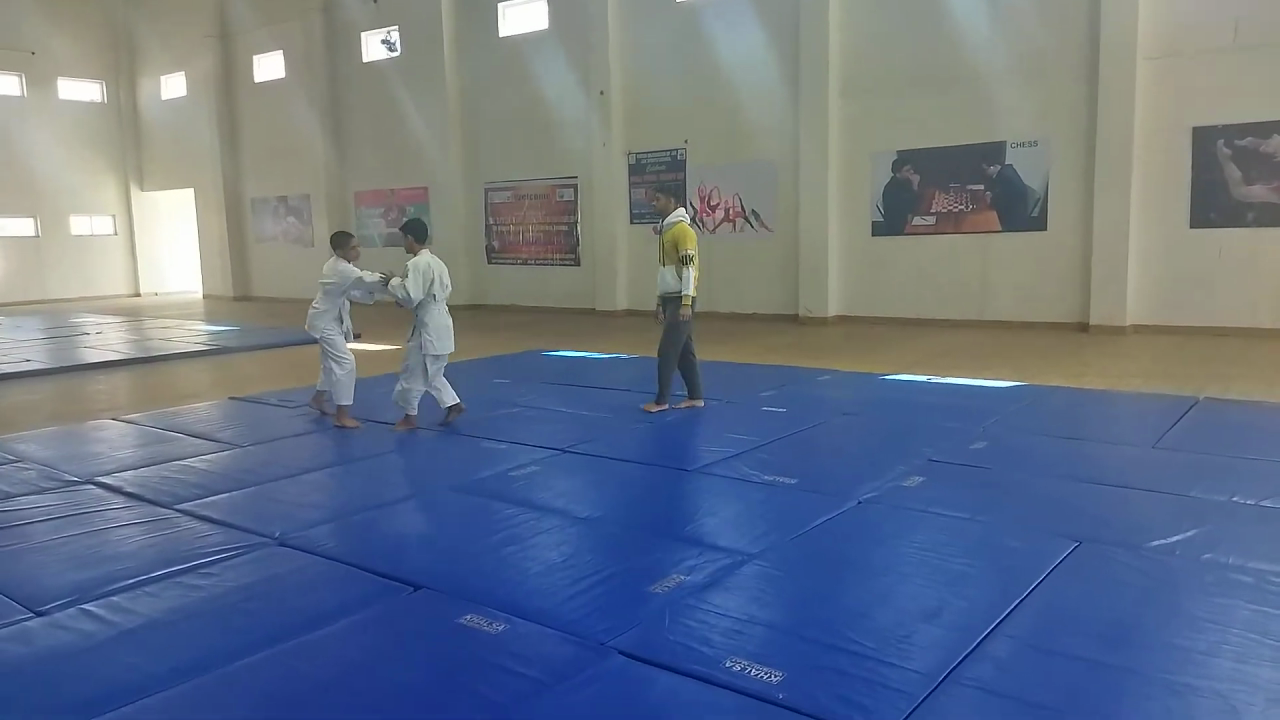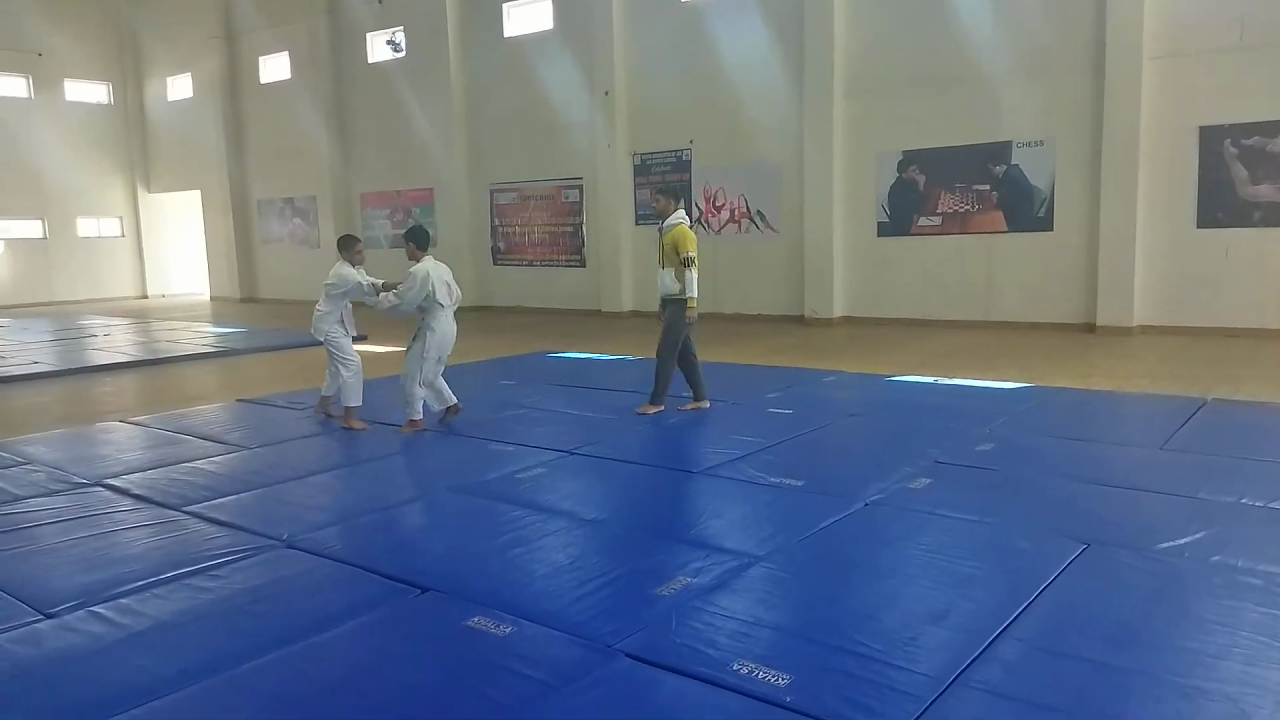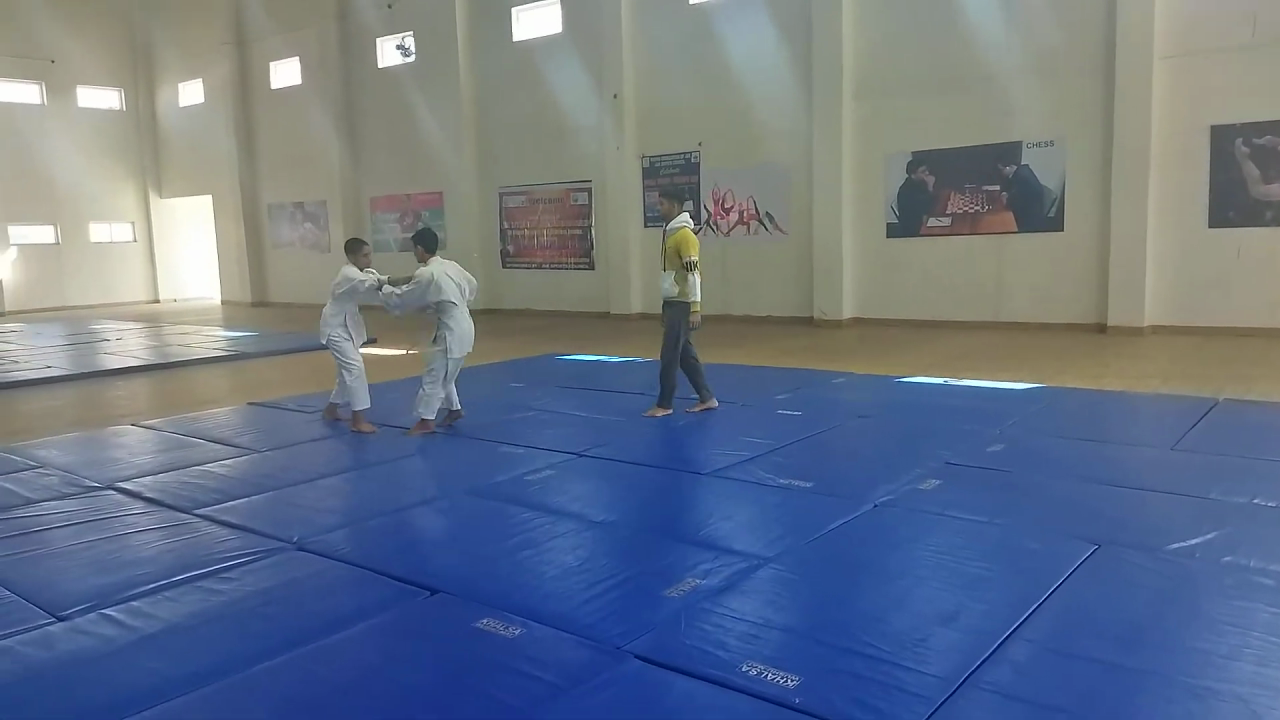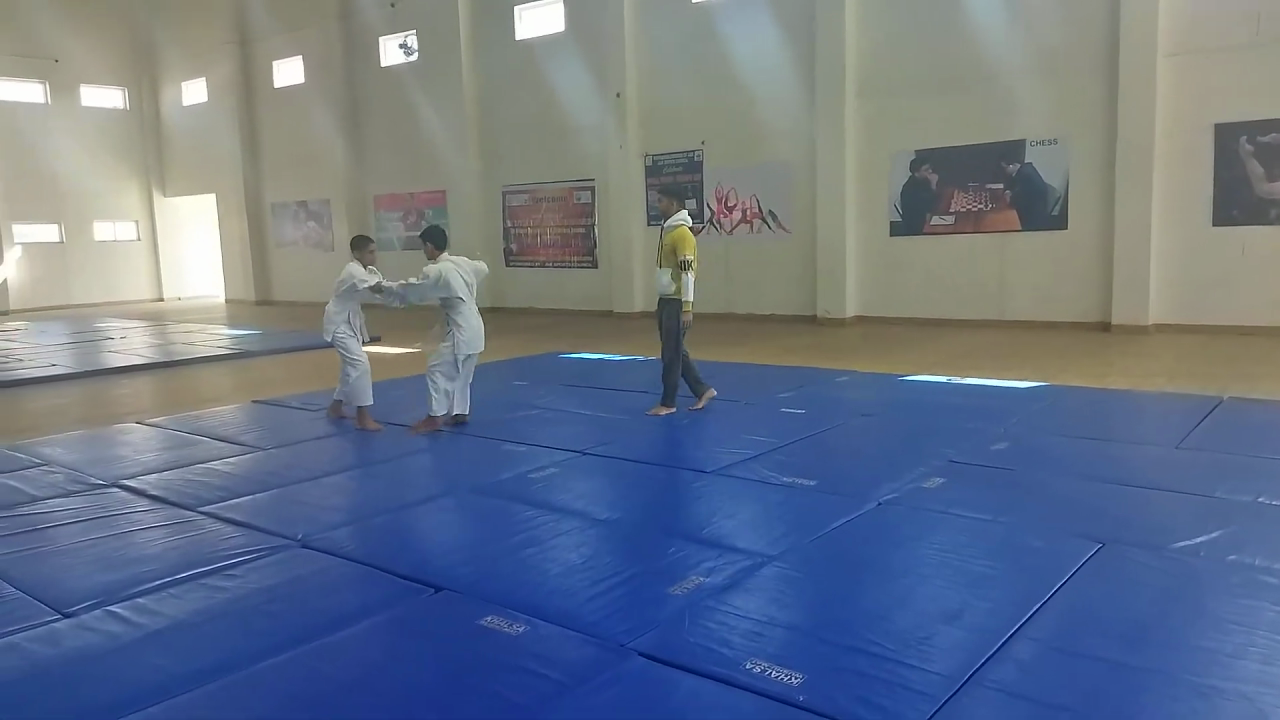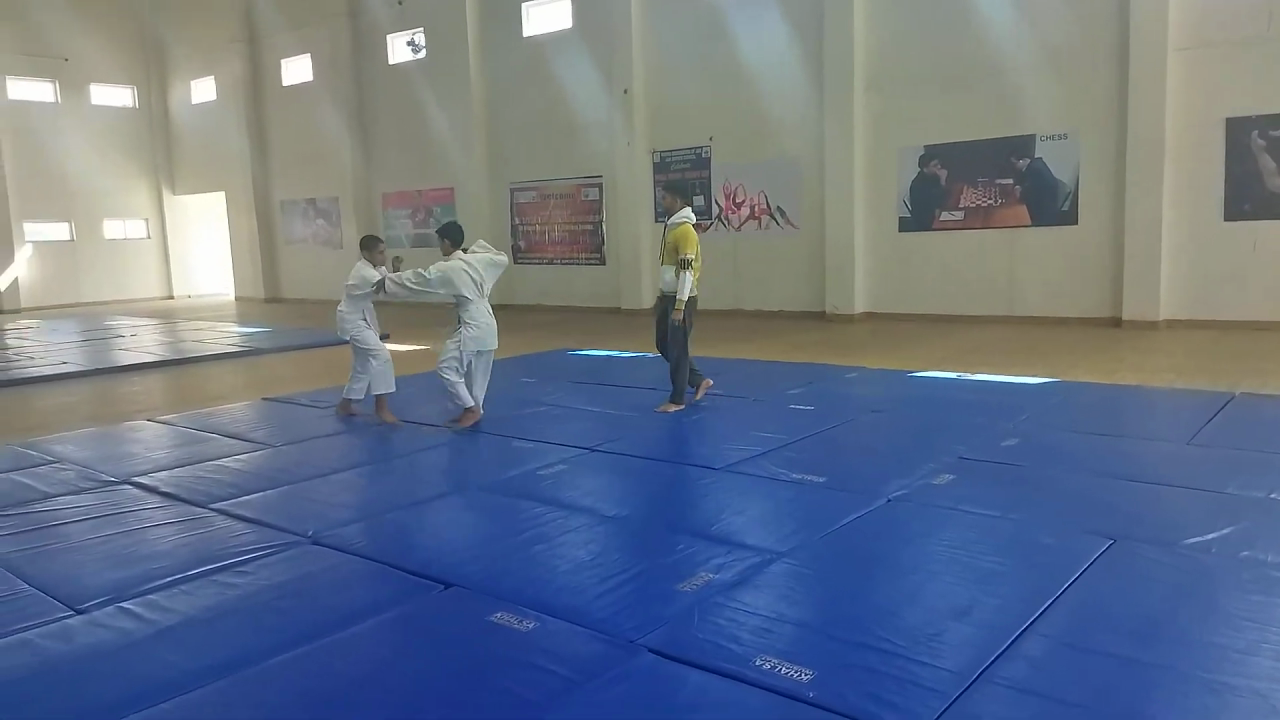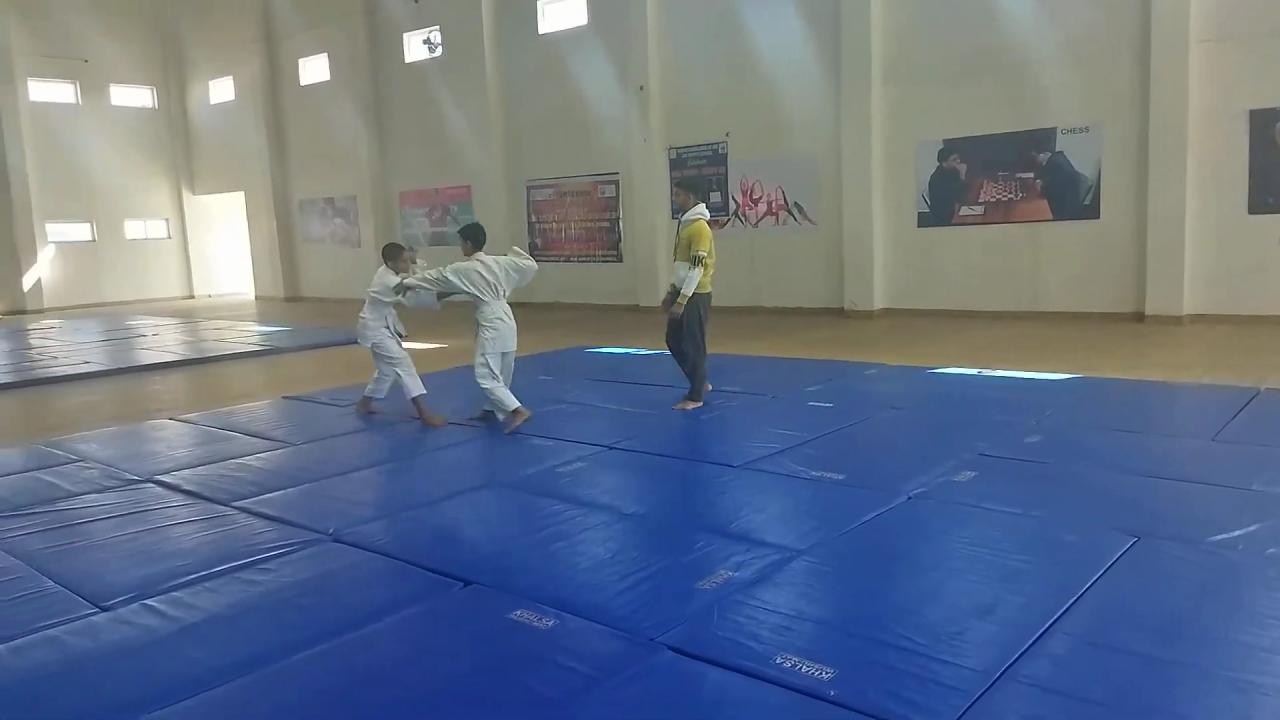
dt=0.1s
person 1, frame 1
left shoulder: (683, 230)
right shoulder: (664, 230)
left elbow: (689, 268)
left wrist: (686, 302)
right wrist: (659, 301)
left hip: (681, 300)
right hip: (668, 299)
left knee: (667, 351)
right knee: (684, 350)
left ankle: (661, 400)
right ankle: (695, 396)
person 1, frame 2
left shoulder: (682, 232)
right shoulder: (665, 232)
left elbow: (690, 270)
left wrist: (691, 304)
right wrist: (661, 303)
left hip: (681, 301)
right hip: (669, 301)
left knee: (666, 352)
right knee: (684, 352)
left ankle: (656, 401)
right ankle: (700, 398)
person 1, frame 3
left shoulder: (685, 236)
right shoulder: (669, 234)
left elbow: (693, 273)
left wrist: (695, 308)
left hip: (681, 305)
right hip: (670, 303)
left knee: (669, 355)
right knee: (686, 354)
left ankle: (665, 404)
right ankle: (707, 398)
person 1, frame 4
left shoulder: (682, 234)
right shoulder: (666, 231)
left elbow: (687, 273)
left wrist: (687, 308)
left hip: (677, 302)
right hip: (665, 300)
left knee: (671, 354)
right knee: (676, 351)
left ankle: (668, 403)
right ankle: (703, 390)
person 1, frame 5
left shoulder: (685, 231)
right shoulder: (670, 227)
left elbow: (687, 271)
left wrist: (679, 306)
right wrist: (661, 297)
left hip: (682, 299)
right hip: (669, 298)
left knee: (676, 350)
right knee: (664, 346)
left ankle: (677, 399)
right ankle: (699, 380)
person 1, frame 6
left shoulder: (700, 227)
right shoulder: (684, 224)
left elbow: (697, 268)
left wrist: (682, 301)
right wrist: (671, 292)
left hip: (695, 296)
right hip: (681, 293)
left knee: (694, 346)
right knee: (673, 341)
left ankle: (696, 396)
right ankle: (700, 381)
person 2, frame 1
left shoulder: (416, 265)
right shoulder: (436, 262)
left elbow: (408, 297)
left wrist: (396, 283)
left hip: (429, 326)
right hip: (441, 321)
left knee: (413, 371)
right knee: (433, 372)
left ankle: (410, 416)
right ankle: (453, 405)
person 2, frame 2
left shoulder: (419, 272)
right shoulder: (442, 268)
left elbow: (400, 302)
right elbow: (456, 296)
left wrist: (383, 298)
left hip: (434, 330)
right hip: (446, 326)
left knee: (414, 375)
right knee: (429, 373)
left ankle: (415, 419)
right ankle: (450, 404)
person 2, frame 3
left shoulder: (426, 274)
right shoulder: (452, 266)
left elbow: (403, 298)
right elbow: (472, 286)
left wrist: (386, 290)
left hip: (452, 330)
right hip: (463, 326)
left knee: (433, 376)
right knee: (444, 373)
left ankle: (426, 420)
right ankle: (453, 409)
person 2, frame 4
left shoulder: (435, 271)
right shoulder: (461, 262)
left elbow: (412, 291)
right elbow: (482, 268)
left hip: (461, 328)
right hip: (472, 325)
left knee: (438, 370)
right knee: (460, 373)
left ankle: (435, 417)
right ankle: (460, 413)
person 2, frame 5
left shoulder: (445, 269)
right shoulder: (478, 259)
left elbow: (415, 279)
right elbow: (503, 259)
left wrist: (386, 282)
right wrist: (480, 248)
left hip: (472, 325)
right hip: (487, 322)
left knee: (447, 367)
right knee: (478, 373)
left ankle: (469, 408)
right ankle: (472, 409)
person 2, frame 6
left shoulder: (463, 269)
right shoulder: (500, 262)
left elbow: (436, 277)
right elbow: (530, 266)
left wrist: (408, 282)
right wrist: (514, 252)
left hip: (491, 326)
right hip: (506, 322)
left knee: (487, 377)
right knee: (499, 373)
left ankle: (517, 410)
right ankle: (492, 409)
person 3, frame 1
left shoulder: (345, 265)
right shoulder: (340, 270)
left elbow: (356, 292)
right elbow: (365, 281)
left wrist: (372, 292)
right wrist: (388, 280)
left hip: (332, 320)
right hip: (325, 322)
left knee: (331, 362)
right knee: (344, 363)
left ankle: (319, 398)
right ankle: (342, 415)
person 3, frame 2
left shoulder: (353, 270)
right shoulder: (344, 273)
left elbow: (366, 291)
right elbow: (367, 287)
left wrist: (382, 291)
right wrist: (389, 286)
left hip: (336, 322)
right hip: (329, 324)
left knee: (338, 365)
right knee: (351, 364)
left ankle: (324, 402)
right ankle: (349, 416)
person 3, frame 3
left shoulder: (365, 272)
right shoulder: (349, 274)
left elbow: (379, 283)
right elbow: (375, 285)
left hip: (348, 326)
right hip: (336, 328)
left knee: (348, 370)
right knee: (354, 368)
left ankle: (332, 408)
right ankle: (358, 420)
person 3, frame 4
left shoulder: (367, 270)
right shoulder: (353, 272)
left elbow: (381, 285)
right elbow: (374, 287)
left hip: (349, 323)
right hip: (339, 325)
left knee: (352, 366)
right knee: (359, 364)
left ankle: (336, 406)
right ankle: (363, 416)
person 3, frame 5
left shoulder: (373, 268)
right shoulder: (364, 273)
left hip: (360, 320)
right hip: (352, 323)
left knee: (362, 364)
right knee: (381, 355)
left ankle: (346, 404)
right ankle: (382, 407)
person 3, frame 6
left shoulder: (387, 273)
right shoulder: (389, 282)
right elbow: (414, 296)
left hip: (381, 326)
right hip: (374, 329)
left knee: (387, 368)
right knee: (402, 364)
left ankle: (365, 402)
right ankle: (424, 413)
